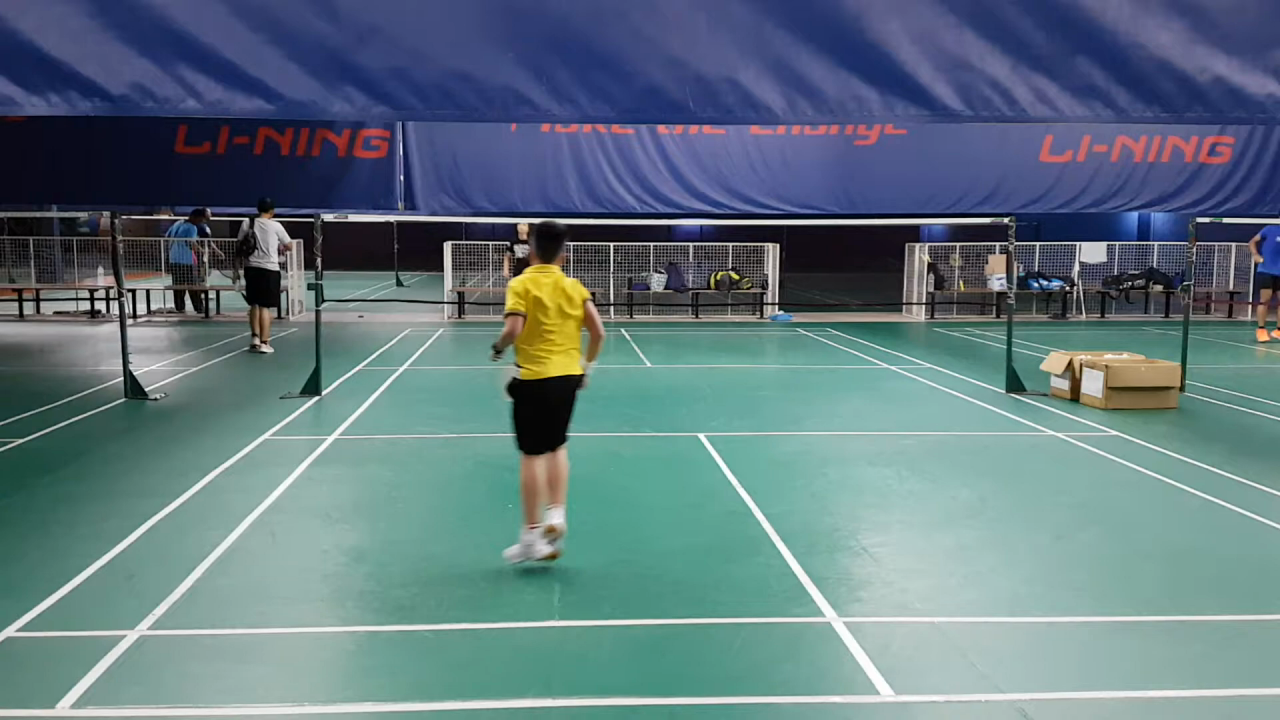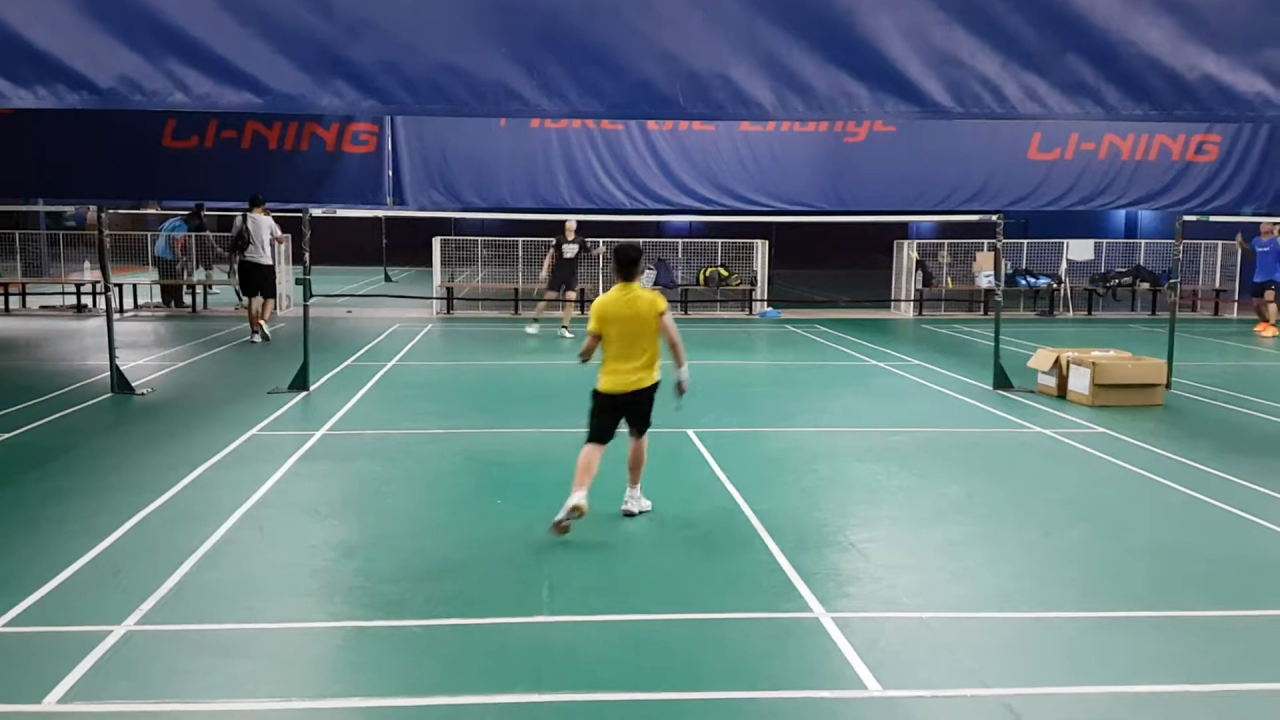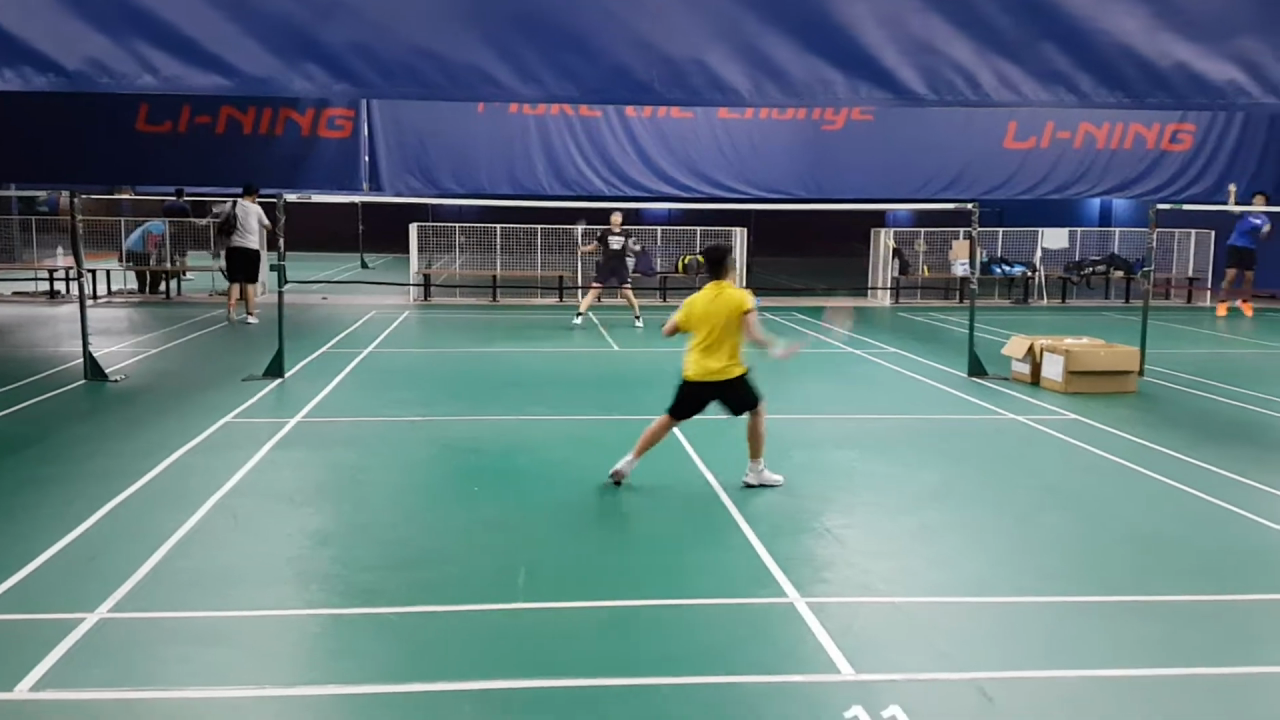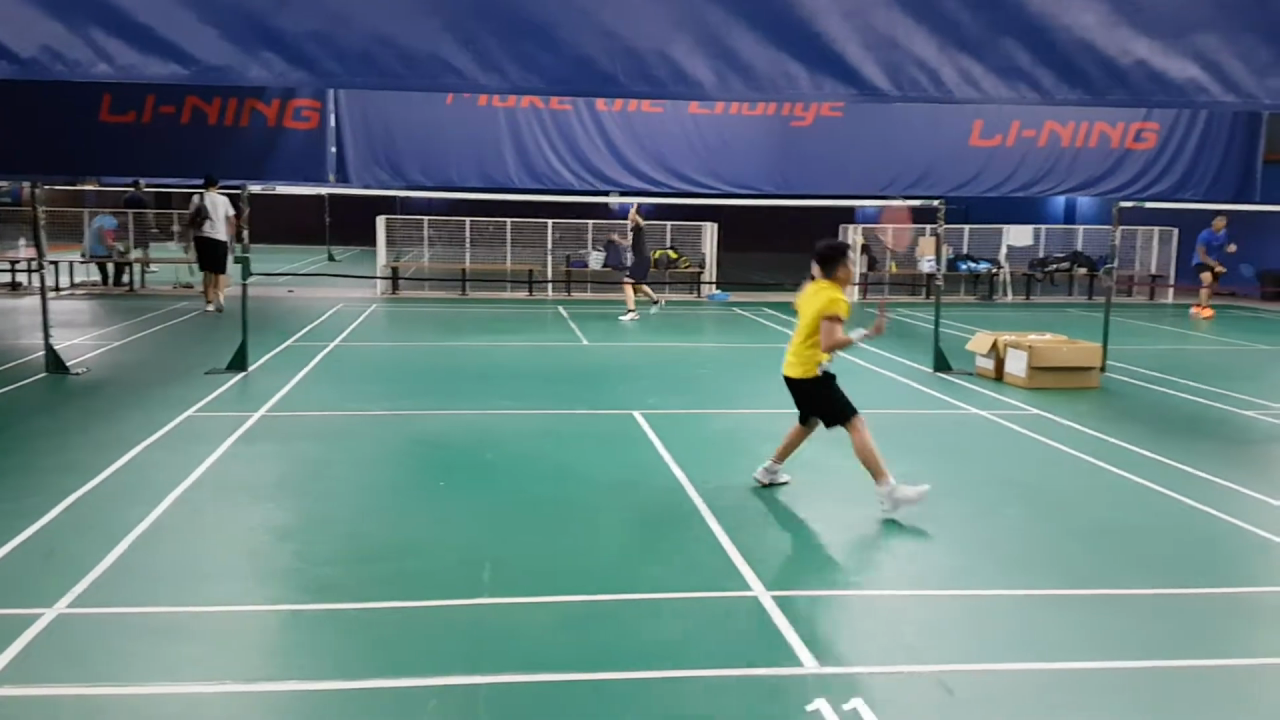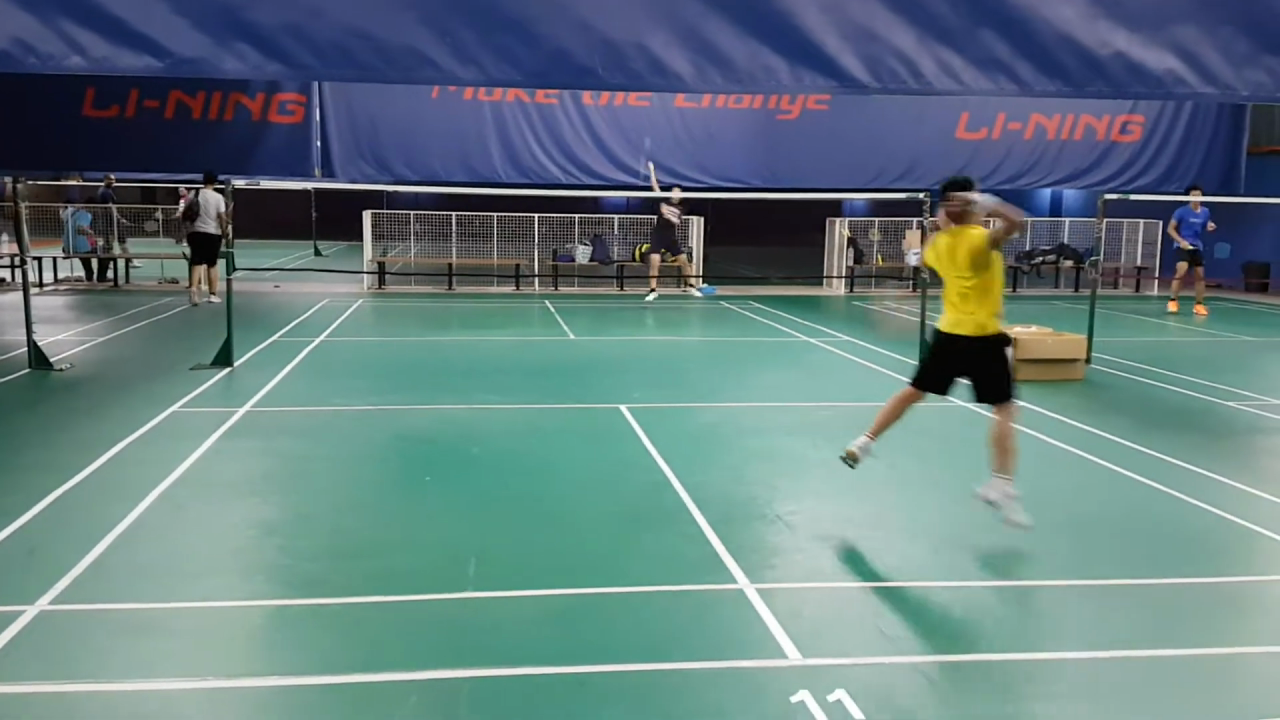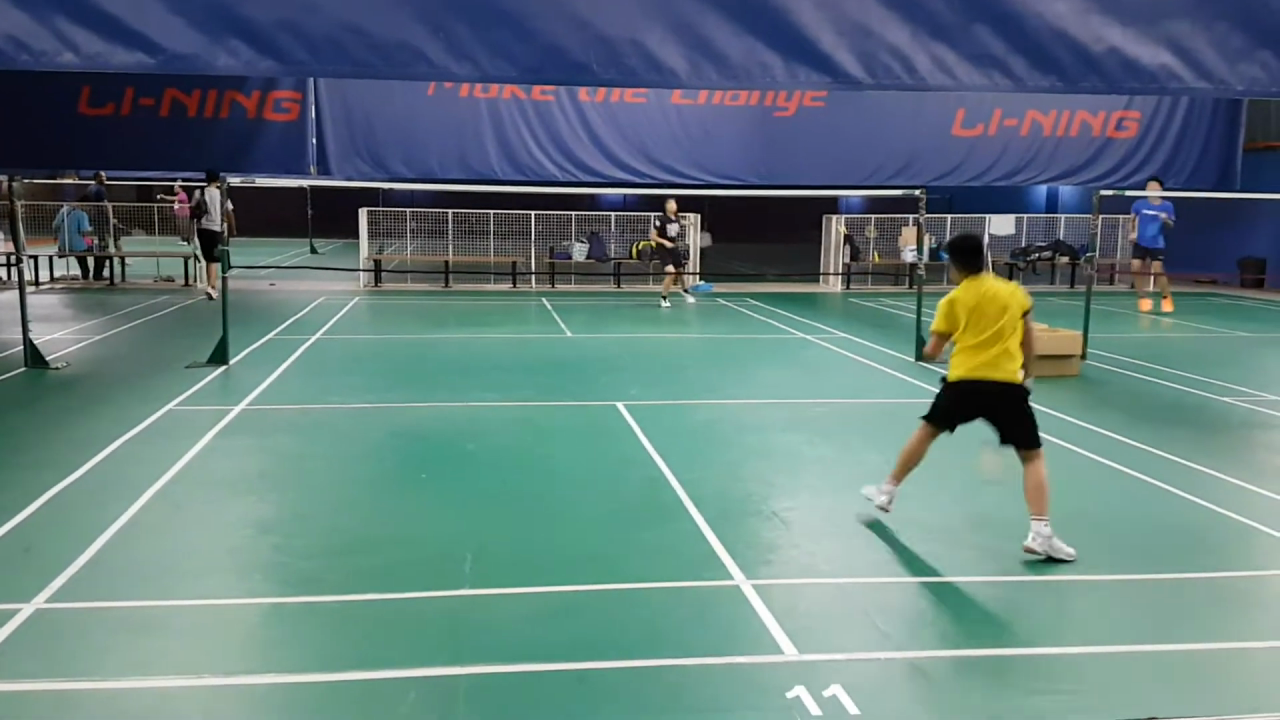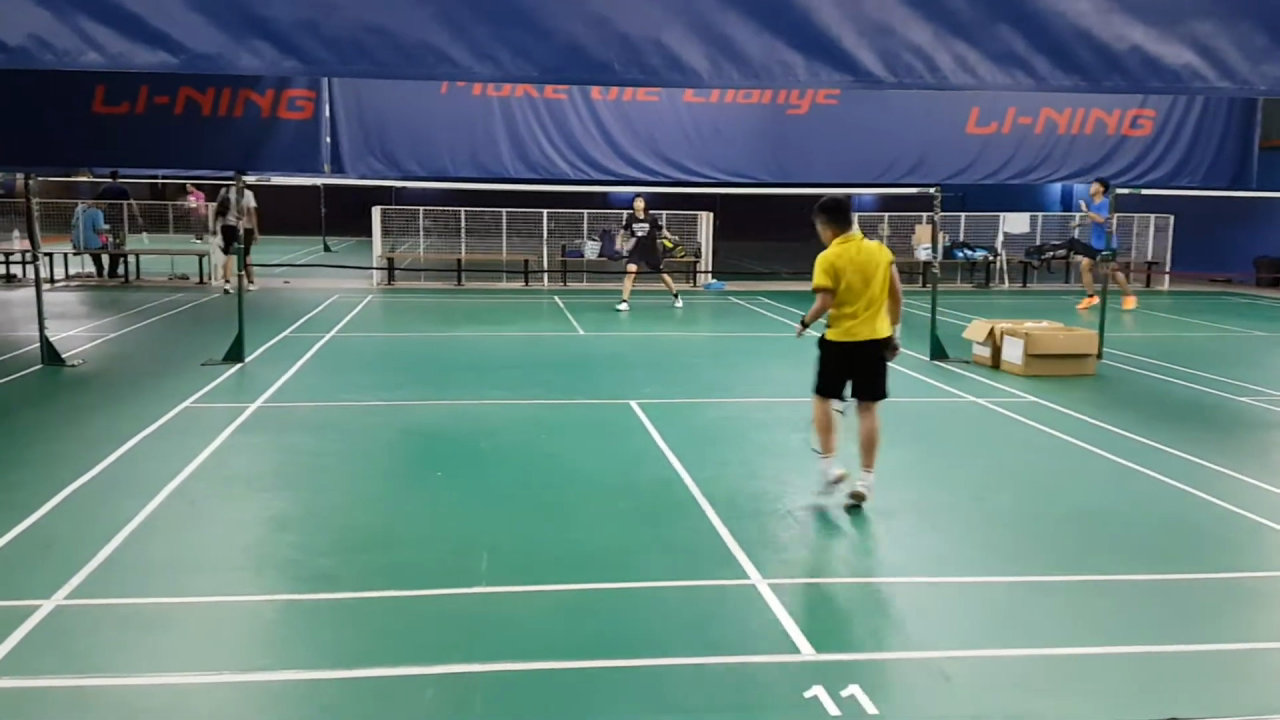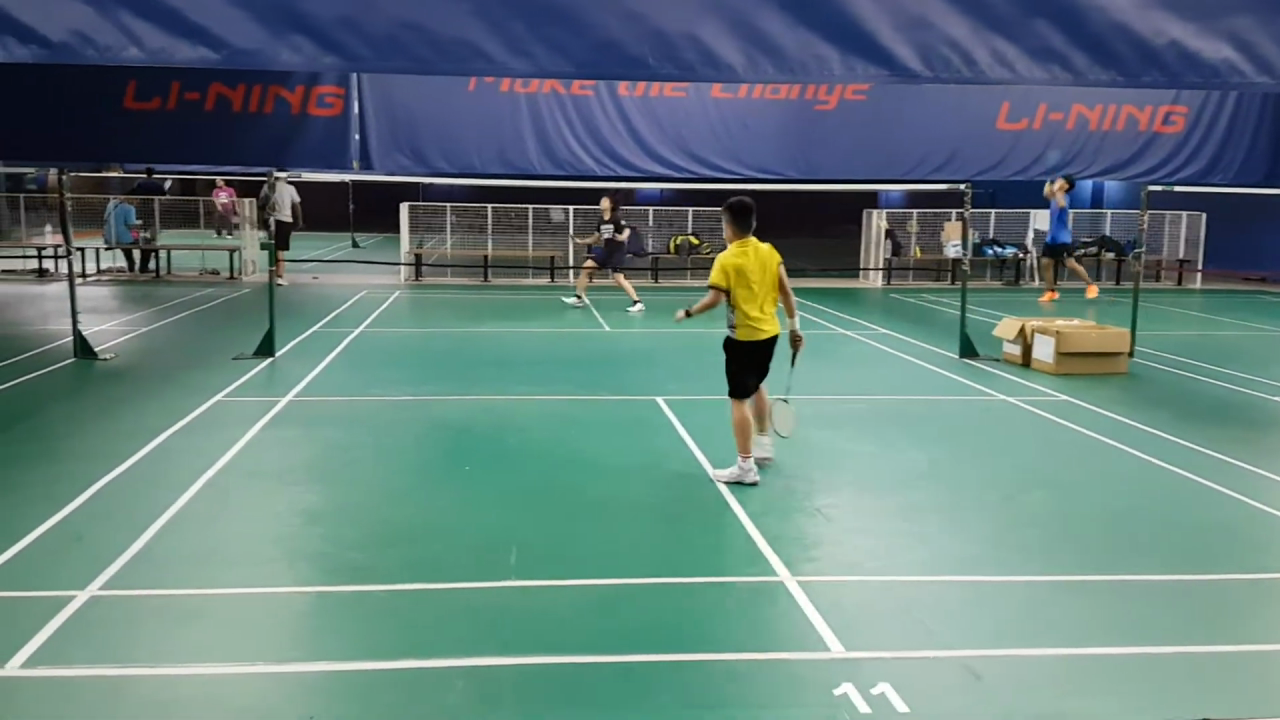
dt=0.5s
person 1, frame 1
left shoulder: (521, 285)
right shoulder: (574, 287)
left elbow: (513, 330)
right elbow: (598, 333)
left wrist: (498, 348)
right wrist: (586, 367)
left hip: (534, 380)
right hip: (567, 377)
left knee: (532, 455)
right knee: (556, 448)
left ankle: (531, 537)
right ankle: (556, 516)
person 1, frame 2
left shoulder: (601, 304)
right shoulder: (654, 300)
left elbow: (589, 348)
right elbow: (673, 339)
left wrist: (584, 356)
right wrist: (682, 373)
left hip: (610, 386)
right hip: (644, 383)
left knee: (595, 444)
right knee: (639, 436)
left ankle: (577, 498)
right ankle: (634, 496)
person 1, frame 3
left shoulder: (694, 301)
right shoulder: (741, 297)
left elbow: (668, 331)
right elbow: (753, 335)
left wrist: (676, 318)
right wrist: (777, 348)
left hip: (694, 375)
right hip: (728, 375)
left knee: (670, 420)
right knee: (756, 411)
left ankle: (628, 463)
right ankle: (756, 470)
person 1, frame 4
left shoulder: (811, 290)
right shoulder: (834, 299)
right elbow: (830, 343)
left wrist: (815, 275)
right wrist: (865, 334)
left hip: (795, 371)
right hip: (810, 373)
left knee: (808, 422)
right knee: (856, 426)
left ankle: (770, 470)
right ankle: (888, 491)
person 1, frame 5
left shoulder: (937, 243)
right shoulder: (979, 238)
right elbow: (1013, 223)
left wrist: (949, 218)
right wrist: (985, 203)
left hip: (948, 332)
right hip: (982, 336)
left knee: (913, 392)
right knee: (1004, 410)
left ankle: (862, 444)
right ankle: (1000, 485)
person 1, frame 6
left shoulder: (951, 301)
right shoulder: (1013, 293)
left elbow: (931, 352)
right elbow: (1027, 341)
left wrist: (933, 347)
right wrist: (1025, 375)
left hip: (963, 381)
right hip: (1005, 383)
left knee: (927, 430)
right knee: (1032, 456)
left ankle: (887, 492)
right ankle: (1040, 532)
person 1, frame 7
left shoulder: (828, 259)
right shoulder: (880, 250)
left elbow: (823, 304)
right elbow: (896, 293)
left wrist: (805, 322)
right wrist: (891, 330)
left hip: (843, 342)
right hip: (878, 339)
left knee: (823, 400)
right knee: (867, 409)
left ankle: (831, 465)
right ankle: (865, 480)
person 1, frame 8
left shoulder: (726, 258)
right shoulder: (769, 252)
left elbow: (714, 299)
right elbow: (787, 292)
left wrist: (688, 311)
right wrist: (794, 327)
left hip: (744, 337)
right hip: (770, 333)
left knee: (739, 399)
right knee: (756, 388)
left ankle: (746, 466)
right ankle: (762, 445)
